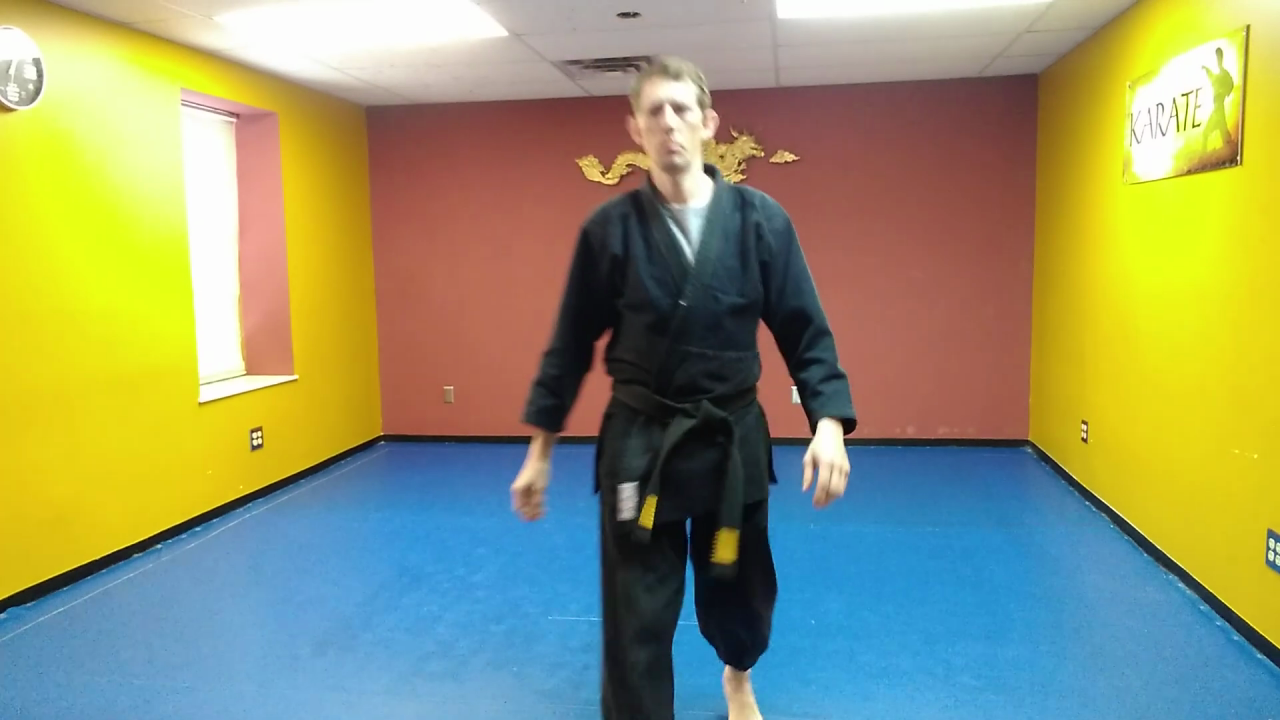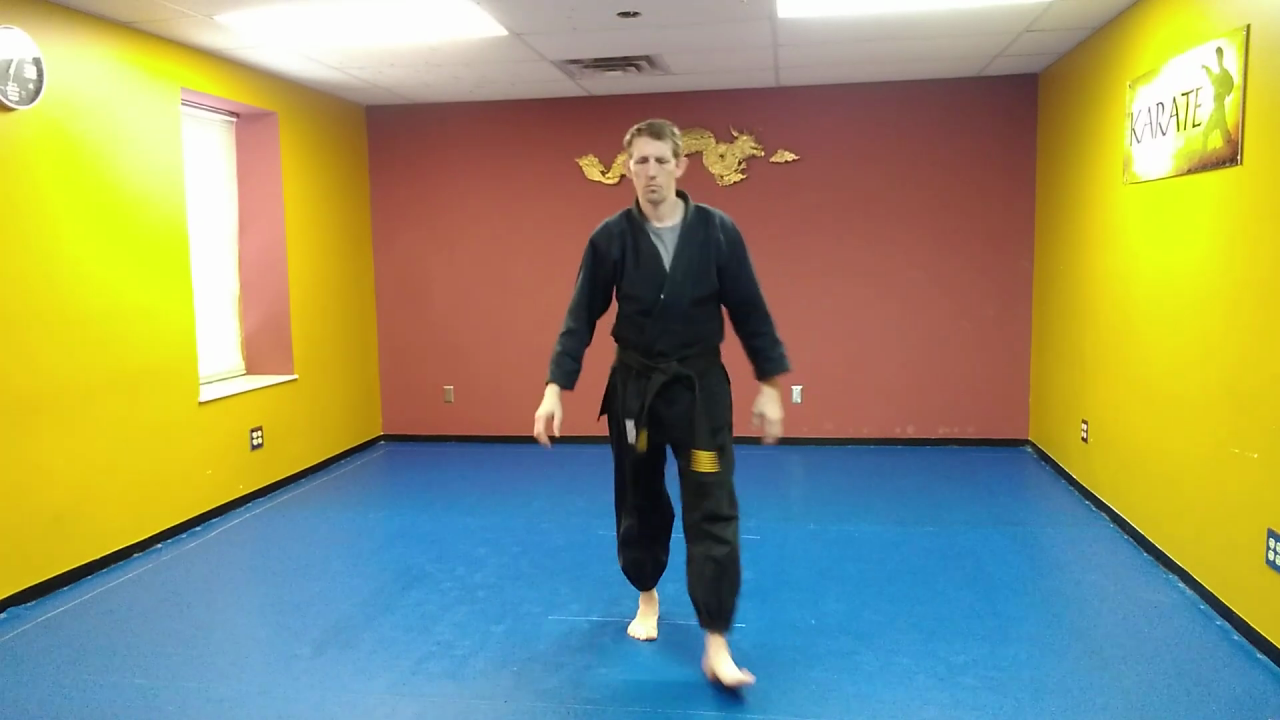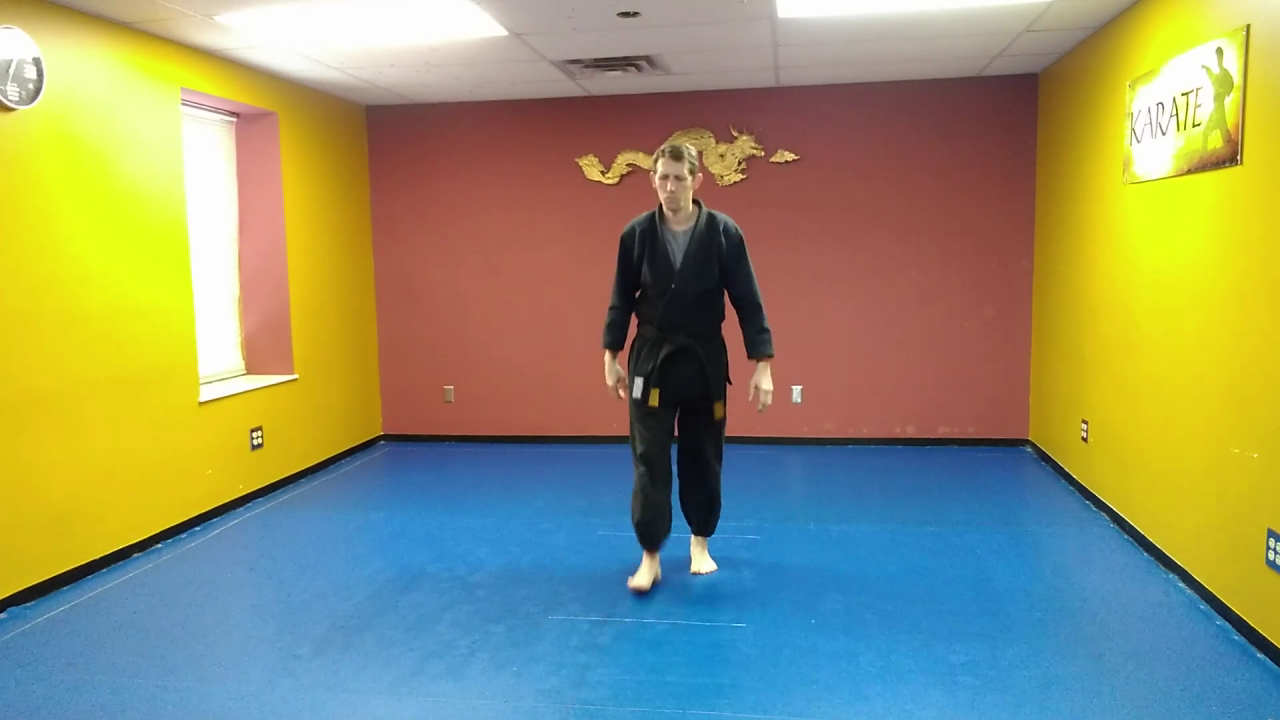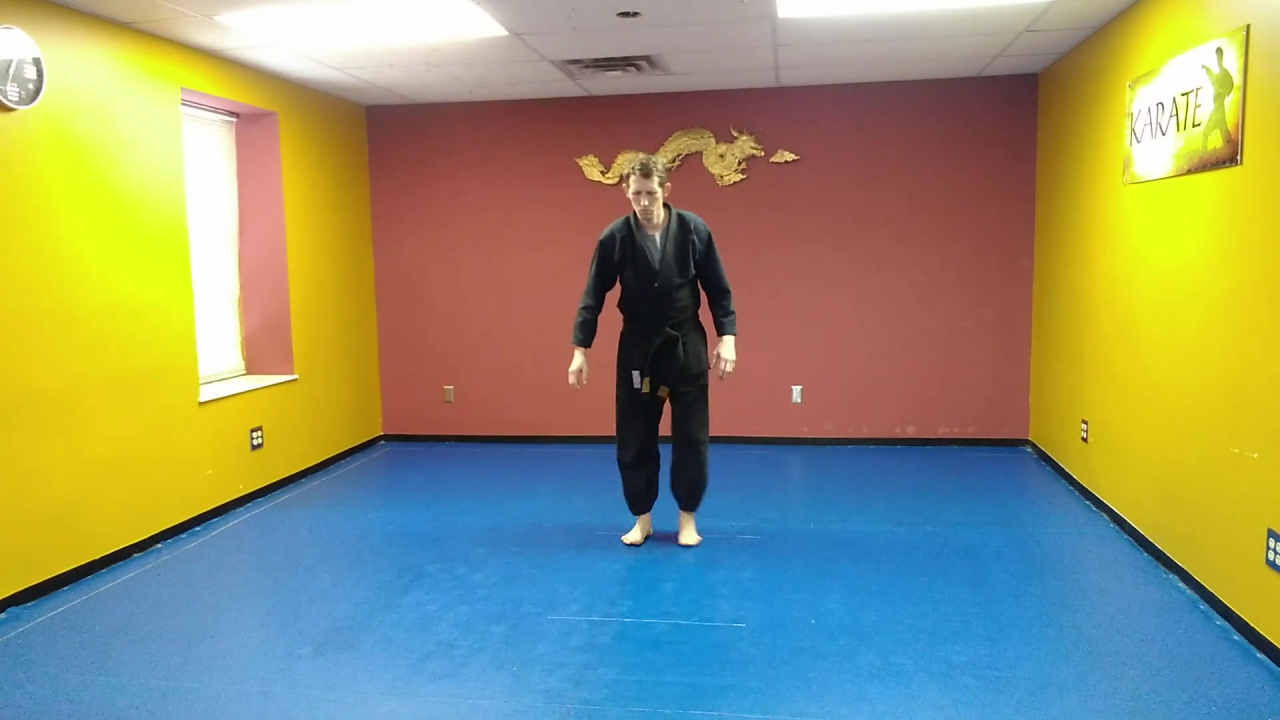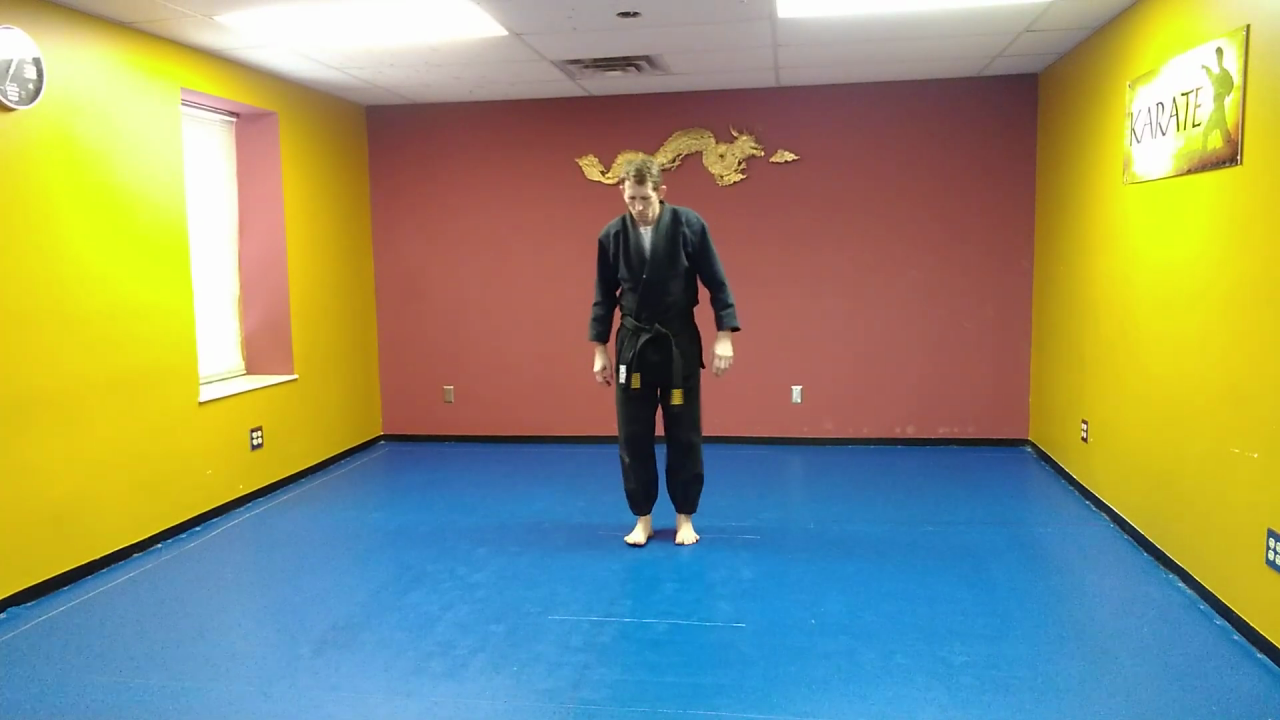
dt=0.7s
person 1, frame 1
left shoulder: (760, 218)
right shoulder: (609, 227)
left elbow: (805, 331)
right elbow: (572, 341)
left wrist: (828, 423)
right wrist: (539, 448)
left hip: (732, 437)
right hip: (638, 440)
left knee: (740, 591)
right knee: (637, 623)
person 1, frame 2
left shoulder: (717, 231)
right shoulder: (610, 237)
left elbow: (749, 313)
right elbow: (581, 318)
left wrist: (769, 385)
right wrist: (555, 390)
left hip: (701, 386)
right hip: (635, 387)
left knee: (713, 513)
right knee: (641, 508)
left ankle: (716, 645)
right ankle: (646, 597)
person 1, frame 3
left shoulder: (723, 232)
right shoulder: (637, 233)
left elbow: (748, 302)
right elbow: (622, 300)
left wrist: (761, 366)
right wrist: (612, 358)
left hip: (703, 357)
right hip: (651, 355)
left knee: (702, 457)
right knee: (649, 459)
left ankle: (700, 542)
right ankle: (650, 558)
person 1, frame 4
left shoulder: (693, 229)
right shoulder: (615, 237)
left elbow: (718, 289)
right elbow: (594, 295)
left wrist: (727, 339)
right wrist: (580, 351)
left hip: (687, 343)
right hip: (639, 345)
left knee: (691, 437)
right knee: (634, 439)
left ankle: (687, 516)
right ankle: (642, 518)
person 1, frame 5
left shoulder: (688, 225)
right shoulder: (612, 234)
left elbow: (716, 283)
right elbow: (604, 296)
left wrist: (724, 335)
right wrist: (600, 350)
left hip: (678, 342)
right hip: (632, 342)
left knee: (684, 435)
right knee: (633, 437)
left ankle: (684, 516)
right ankle: (643, 519)
